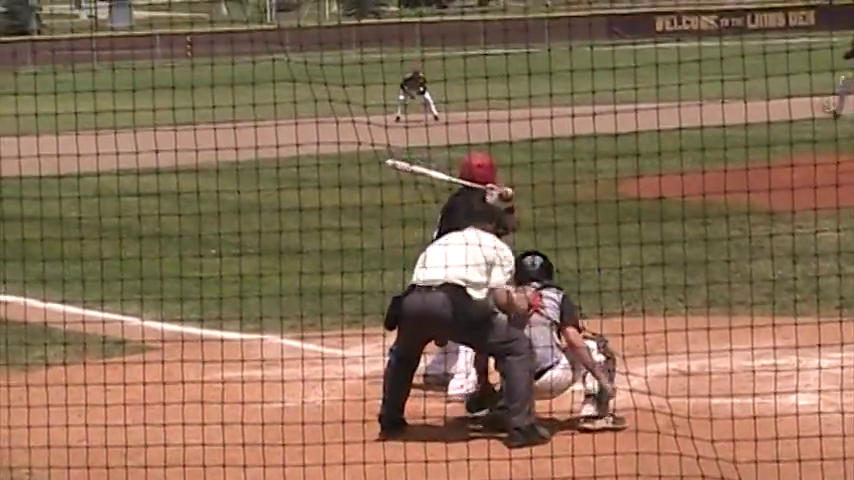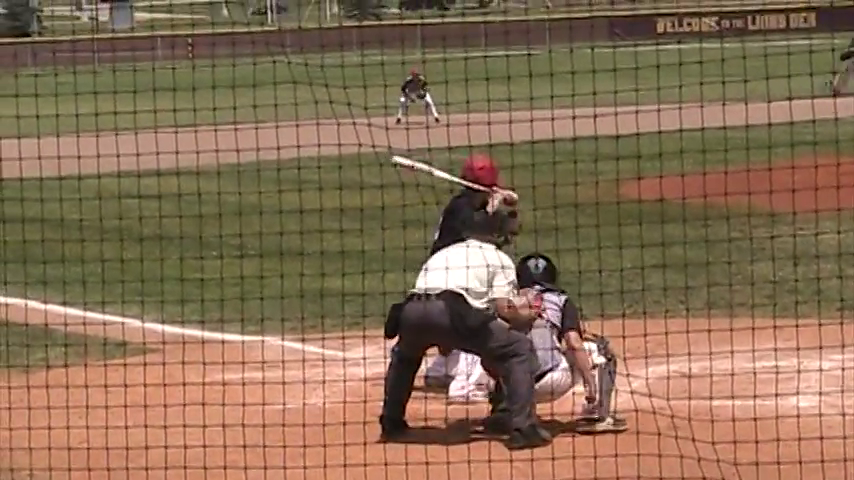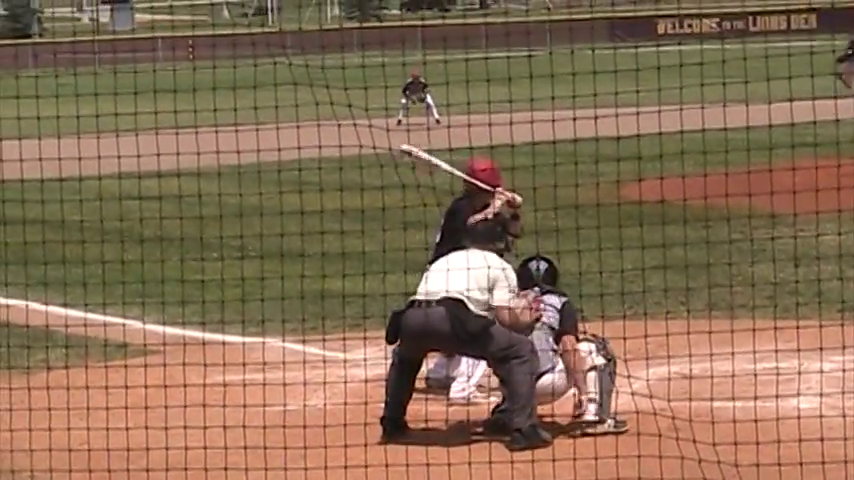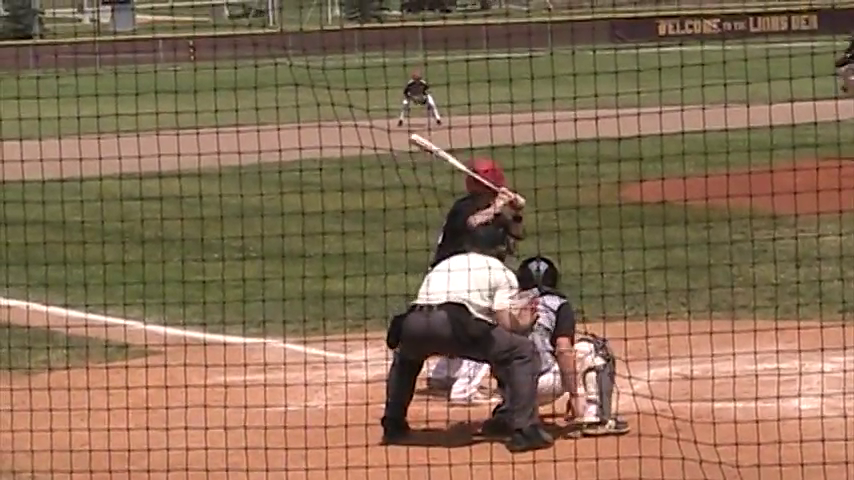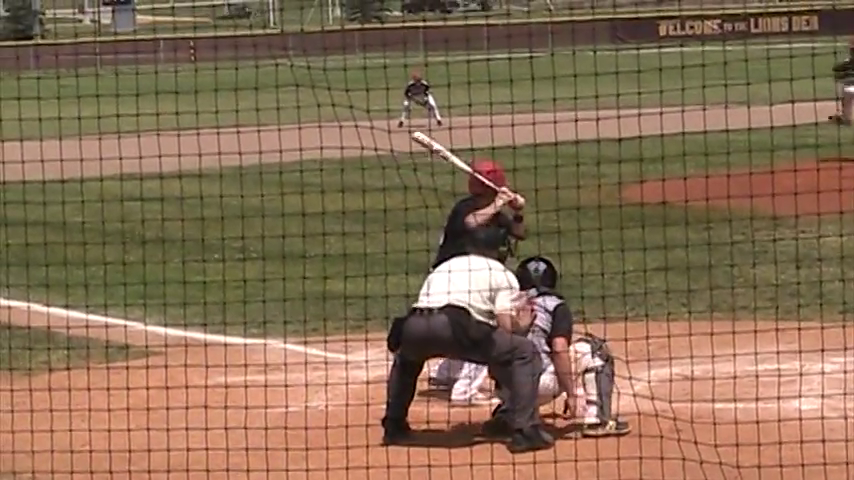
dt=0.1s
person 1, frame 1
left shoulder: (480, 204)
right shoulder: (460, 203)
left elbow: (508, 227)
left wrist: (508, 204)
right wrist: (490, 203)
left ankle: (436, 372)
right ankle: (461, 386)
person 1, frame 2
left shoulder: (484, 205)
right shoulder: (460, 205)
right elbow: (470, 228)
left wrist: (511, 207)
right wrist: (492, 207)
left ankle: (438, 373)
right ankle: (462, 388)
person 1, frame 3
left shoulder: (486, 207)
right shoulder: (461, 207)
left elbow: (514, 232)
left wrist: (514, 211)
right wrist: (494, 208)
left ankle: (438, 375)
right ankle: (463, 390)
person 1, frame 4
left shoulder: (491, 211)
right shoulder: (463, 208)
left elbow: (517, 234)
right elbow: (474, 223)
left wrist: (516, 212)
right wrist: (496, 207)
left ankle: (441, 376)
right ankle: (463, 390)
person 1, frame 5
left shoulder: (493, 213)
right shoulder: (464, 209)
left elbow: (519, 233)
right elbow: (472, 223)
left wrist: (517, 211)
right wrist: (496, 206)
left ankle: (442, 375)
right ankle: (464, 391)
person 2, frame 1
left shoulder: (438, 242)
right shoulder: (498, 247)
right elbow: (500, 299)
right wrist: (521, 307)
left hip: (411, 302)
right hip: (452, 303)
left knee: (402, 354)
right knee: (518, 347)
left ankle: (390, 423)
right ankle: (521, 427)
person 2, frame 2
left shoulder: (441, 254)
right shoulder: (499, 259)
right elbow: (504, 311)
right wrist: (525, 316)
left hip: (411, 312)
right hip: (451, 312)
left knee: (403, 356)
right knee: (520, 349)
left ankle: (391, 424)
right ankle: (523, 429)
person 2, frame 3
left shoulder: (441, 261)
right shoulder: (500, 266)
right elbow: (504, 319)
right wrist: (524, 320)
left hip: (412, 318)
right hip: (452, 318)
left knee: (404, 357)
right knee: (522, 351)
left ankle: (392, 425)
right ankle: (523, 430)
person 2, frame 4
left shoulder: (442, 265)
right shoulder: (501, 272)
right elbow: (505, 324)
right wrist: (524, 322)
left hip: (413, 323)
right hip: (453, 323)
left knee: (404, 358)
right knee: (523, 352)
left ankle: (393, 427)
right ankle: (524, 431)
person 2, frame 5
left shoulder: (442, 267)
right shoulder: (502, 273)
right elbow: (506, 326)
right wrist: (523, 323)
left hip: (414, 326)
right hip: (453, 326)
left knee: (405, 358)
right knee: (524, 353)
left ankle: (394, 427)
right ankle: (525, 432)
person 3, frame 1
right shoulder: (558, 297)
right elbow: (573, 340)
left wrist: (483, 386)
right wrist: (601, 378)
right hip: (549, 379)
right knee: (596, 345)
right ankle: (596, 414)
person 3, frame 2
right shoulder: (561, 301)
right elbow: (574, 345)
right wrist: (592, 387)
right hip: (548, 382)
right knee: (598, 347)
right ankle: (597, 417)
person 3, frame 3
right shoulder: (560, 303)
right elbow: (568, 348)
right wrist: (582, 393)
right hip: (545, 384)
right knee: (596, 347)
left ankle: (502, 414)
right ankle: (596, 419)
person 3, frame 4
right shoulder: (558, 304)
right elbow: (564, 350)
right wrist: (574, 394)
right hip: (543, 385)
right knee: (595, 348)
right ankle: (597, 420)
person 3, frame 5
right shoulder: (555, 305)
right elbow: (560, 350)
right wrist: (571, 395)
left hip: (504, 392)
right hip: (540, 385)
right knee: (593, 347)
left ankle: (504, 415)
right ankle: (596, 422)
